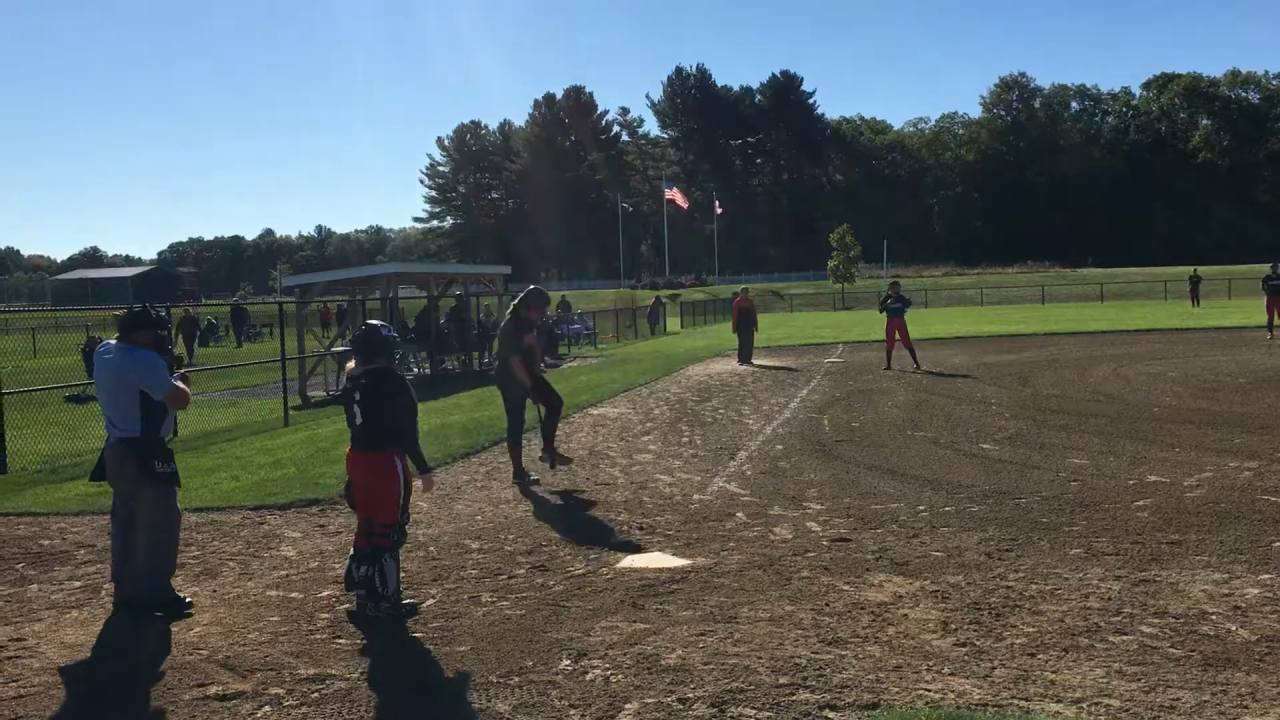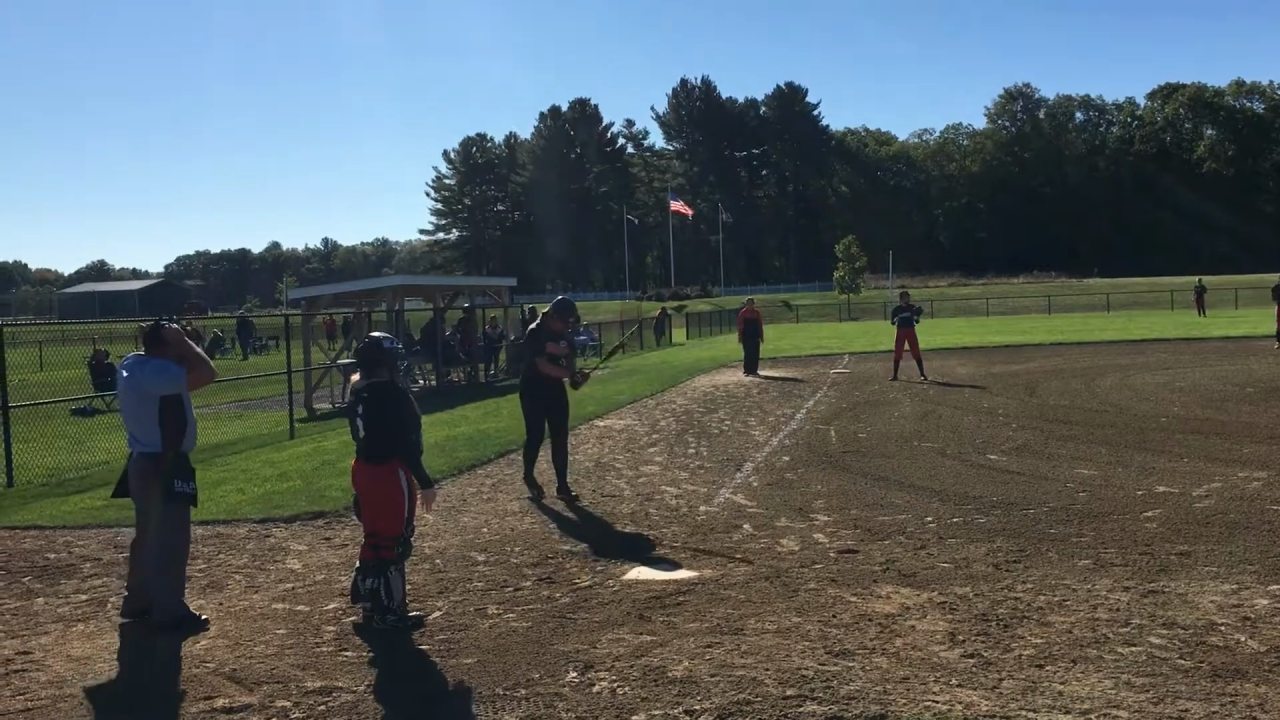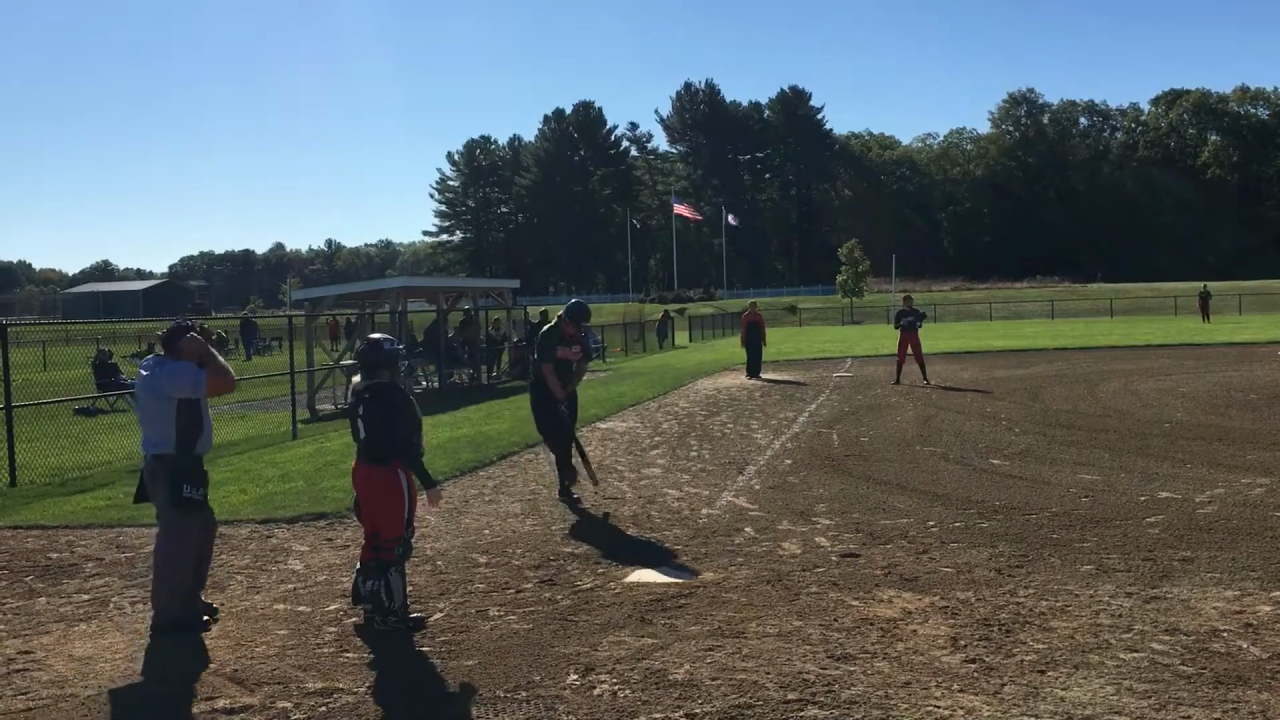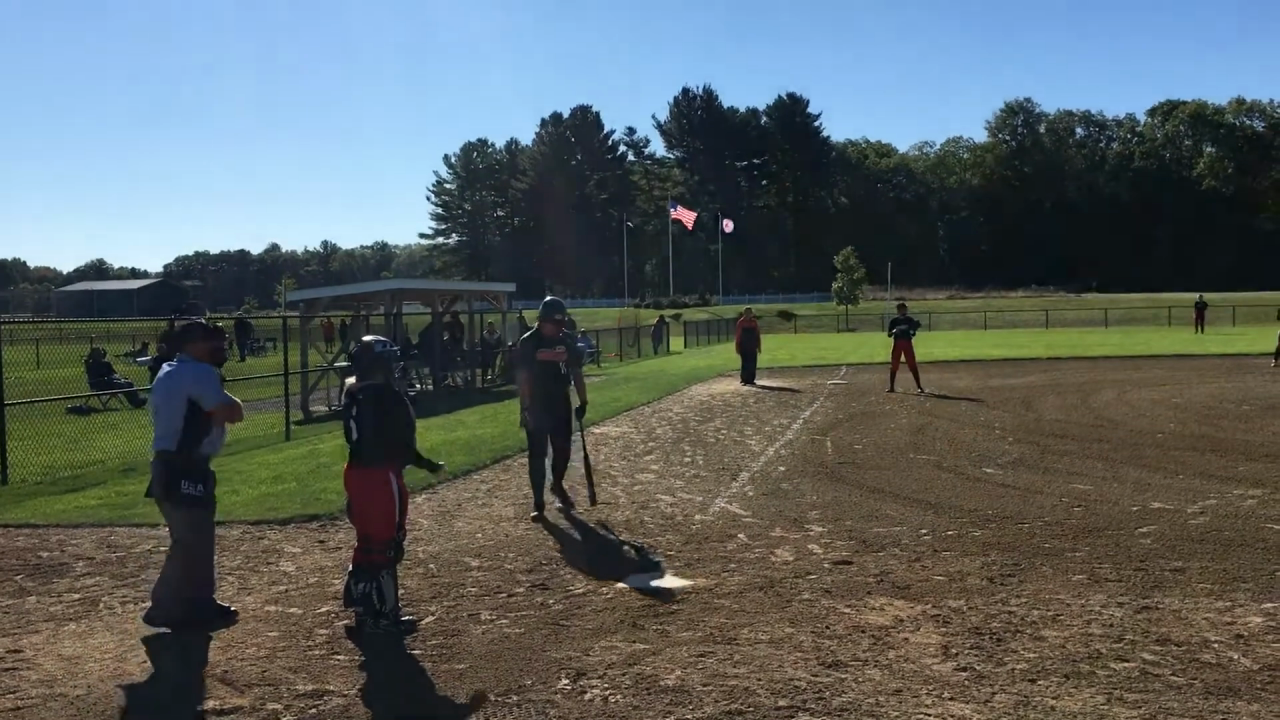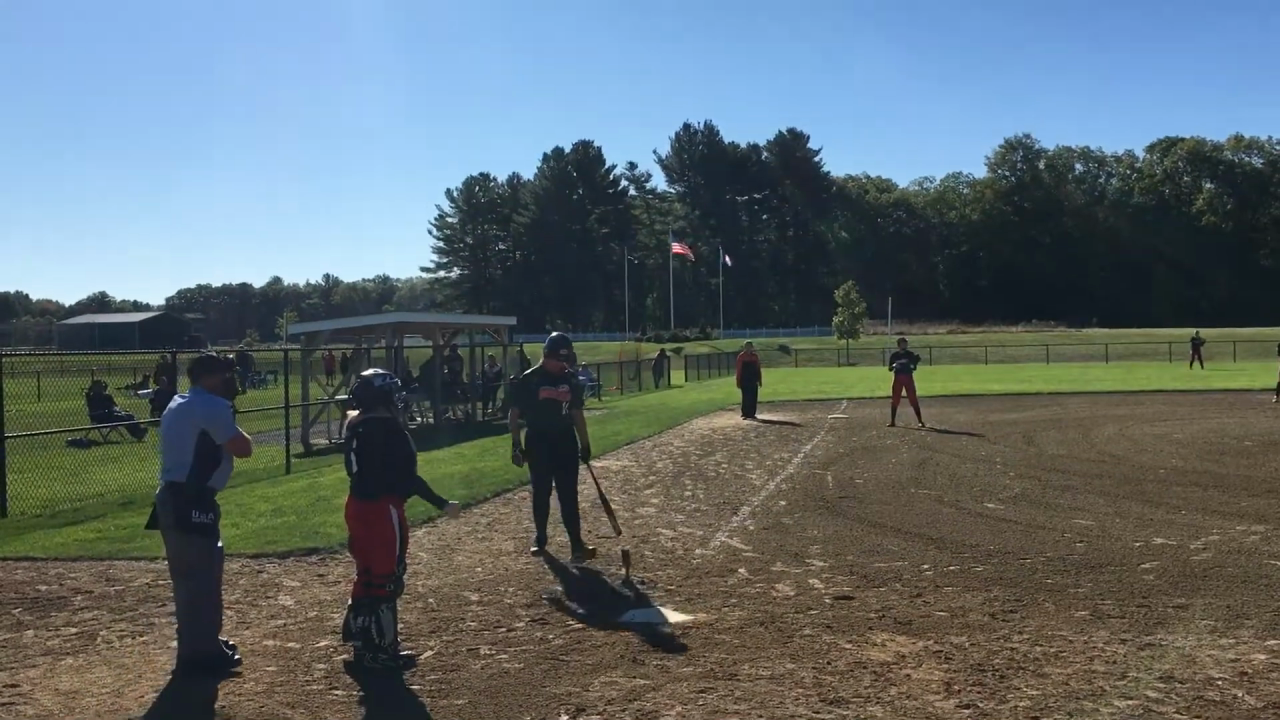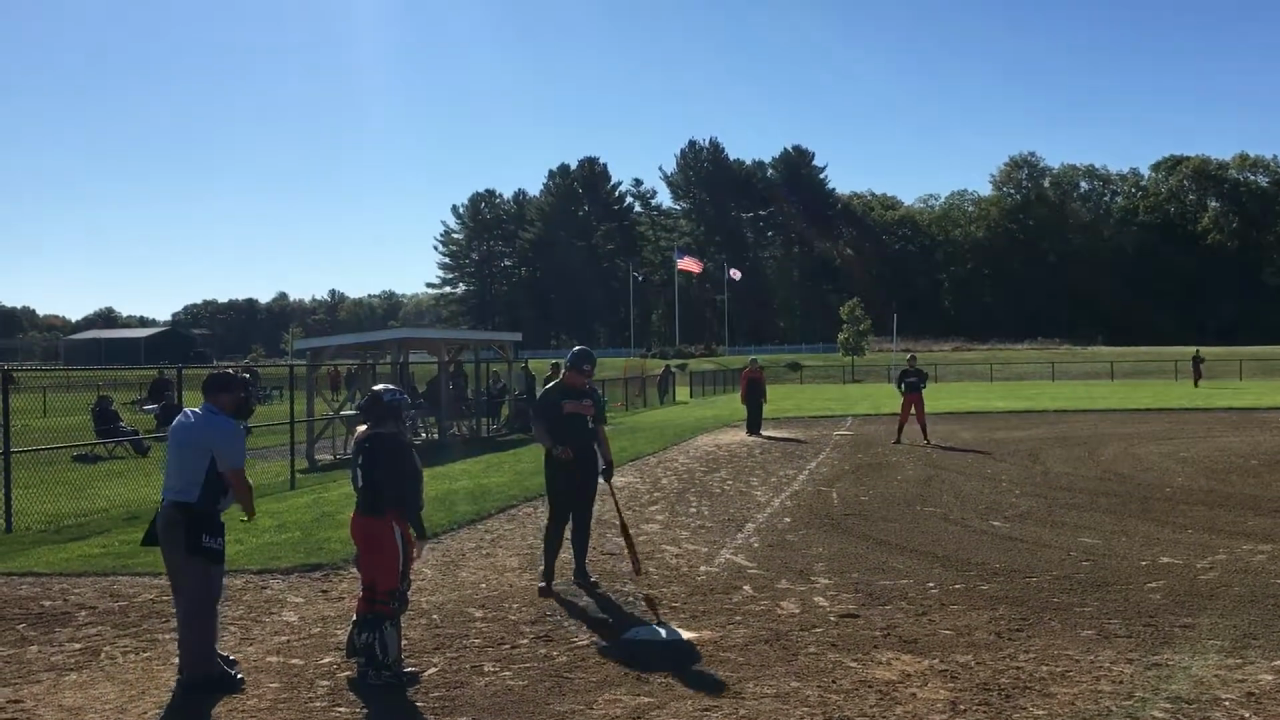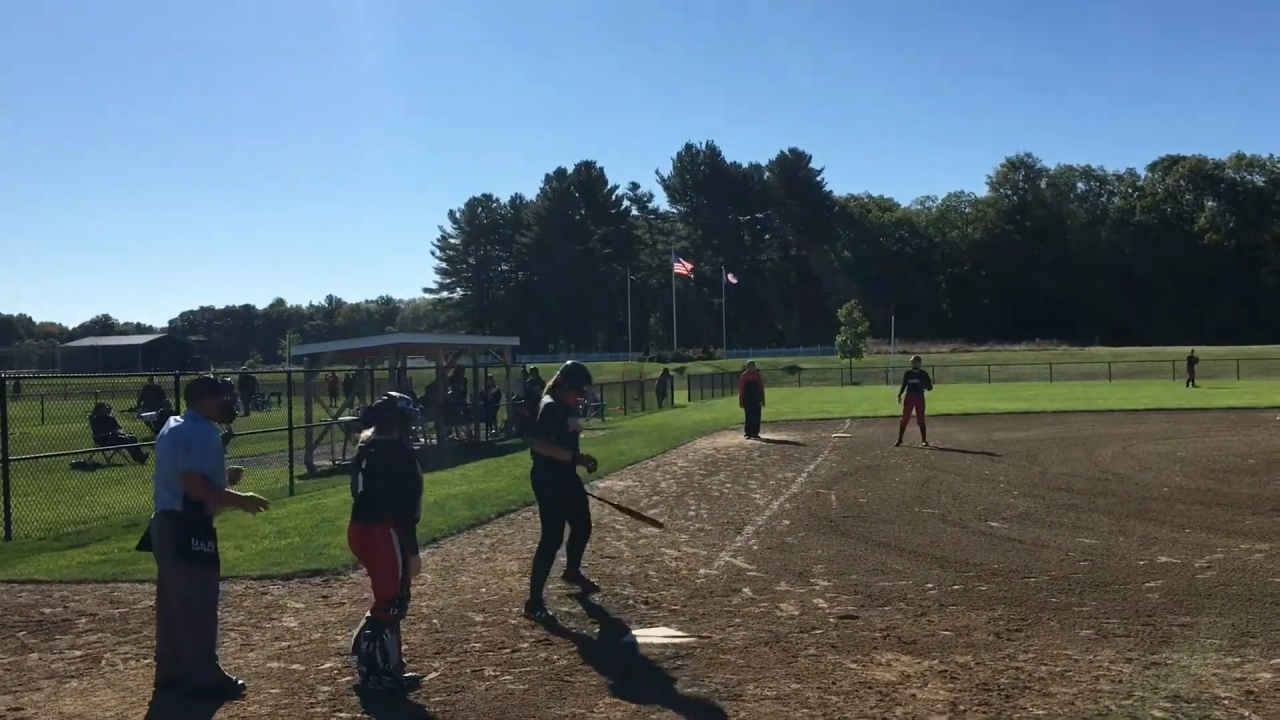
dt=0.5s
person 1, frame 1
left shoulder: (104, 353)
right shoulder: (143, 360)
right elbow: (179, 400)
left wrist: (142, 340)
right wrist: (179, 381)
left hip: (118, 450)
right hip: (144, 453)
left knee: (126, 522)
right knee: (161, 522)
left ankle: (128, 591)
right ankle: (157, 593)
person 1, frame 2
left shoulder: (132, 366)
right shoulder: (157, 372)
right elbow: (206, 374)
left wrist: (167, 342)
right wrist: (182, 341)
left hip: (144, 463)
right hip: (164, 467)
left knee: (149, 535)
right knee: (171, 539)
left ankle: (139, 600)
right ankle: (170, 611)
person 1, frame 3
left shoulder: (151, 368)
right shoulder: (178, 372)
right elbow: (226, 382)
right wrist: (206, 349)
left hip: (165, 465)
right hip: (176, 470)
left knee: (201, 529)
right knee: (177, 540)
left ankle: (187, 600)
right ankle: (170, 614)
person 1, frame 4
left shoulder: (170, 372)
right shoulder: (198, 373)
right elbow: (232, 413)
right wrist: (232, 402)
left hip: (174, 466)
right hip: (184, 470)
left knee: (198, 536)
right knee: (191, 540)
left ankle: (199, 603)
right ankle: (165, 607)
person 1, frame 5
left shoulder: (179, 405)
right shoulder: (211, 407)
right elbow: (243, 448)
right wrist: (234, 430)
left hip: (175, 498)
right hip: (191, 503)
left knee: (189, 574)
right knee: (202, 575)
left ankle: (199, 642)
right ankle: (199, 652)
person 1, frame 6
left shoulder: (184, 419)
right shoulder: (225, 428)
right elbow: (237, 482)
right wrist: (249, 507)
left hip: (172, 516)
right hip: (197, 522)
left knee: (191, 594)
right knee: (201, 596)
left ankle: (199, 659)
right ankle: (201, 672)
person 1, frame 7
left shoulder: (174, 426)
right shoulder: (201, 431)
right elbow: (196, 486)
right wrist: (241, 500)
left hip: (167, 523)
right hip: (188, 528)
left knee: (173, 601)
right knee: (199, 602)
left ankle: (172, 671)
right ankle: (203, 677)
person 2, frame 1
left shoulder: (352, 381)
right shoulder: (391, 381)
left elbow: (356, 423)
right elbow: (403, 431)
right wrist: (423, 468)
left hip: (359, 458)
right hip: (386, 460)
left knee: (368, 526)
right knee: (389, 529)
left ankle: (365, 593)
right ankle: (384, 599)
person 2, frame 2
left shoulder: (358, 393)
right shoulder: (393, 394)
left elbow: (361, 436)
right elbow: (405, 444)
right wrist: (424, 482)
left hip: (365, 470)
right hip: (390, 473)
left knee: (374, 538)
right knee: (394, 542)
left ankle: (371, 604)
right ankle: (390, 611)
person 2, frame 3
left shoulder: (359, 393)
right shoulder: (393, 395)
left elbow: (363, 436)
right elbow: (406, 445)
right wrist: (428, 483)
left hip: (365, 470)
right hip: (390, 474)
left knee: (375, 539)
right knee: (394, 543)
left ankle: (372, 604)
right ankle: (391, 612)
person 2, frame 4
left shoulder: (353, 393)
right shoulder: (388, 397)
right elbow: (401, 446)
right wrist: (434, 467)
left hip: (357, 471)
right hip: (381, 476)
left knee: (368, 541)
right knee: (386, 545)
left ankle: (364, 606)
right ankle: (382, 614)
person 2, frame 5
left shoulder: (356, 426)
right shoulder: (388, 428)
right elbow: (406, 475)
right wrist: (441, 504)
left hip: (359, 505)
right hip: (383, 509)
left knee: (367, 575)
right knee: (387, 578)
left ankle: (362, 641)
right ankle: (380, 649)
person 2, frame 6
left shoulder: (365, 441)
right shoulder: (394, 444)
right elbow: (404, 494)
right wrist: (420, 534)
left hip: (364, 520)
right hip: (387, 525)
left knee: (372, 592)
right knee: (390, 596)
left ankle: (367, 658)
right ankle: (383, 667)
person 2, frame 7
left shoulder: (367, 447)
right shoulder: (397, 452)
right elbow: (401, 505)
right wrist: (412, 550)
left hip: (361, 529)
right hip: (382, 532)
left knee: (388, 596)
right knee: (392, 602)
left ankle: (369, 659)
right ankle: (382, 673)
person 3, frame 1
left shoulder: (531, 322)
right shoulder: (511, 327)
right elbow: (514, 362)
left wrist: (537, 373)
right wrist: (530, 387)
left hip: (528, 374)
right hip: (510, 378)
left knee: (555, 403)
right knee: (516, 423)
left ankle: (549, 450)
right ankle: (518, 471)
person 3, frame 2
left shoulder: (564, 334)
right shoulder: (535, 333)
left elbow: (568, 360)
right elbow: (543, 366)
left wrist: (574, 377)
right wrist: (571, 375)
left hip: (555, 388)
right hip: (533, 389)
left knee: (560, 437)
right knee: (535, 435)
left ankle: (562, 486)
right ankle: (529, 477)
person 3, frame 3
left shoulder: (581, 338)
right shoulder: (548, 335)
left elbow: (581, 368)
right elbow: (547, 371)
left wrist: (568, 392)
right wrist: (560, 399)
left hip: (566, 392)
right hip: (543, 390)
left knee: (566, 438)
right knee: (548, 431)
left ankle: (565, 488)
right ankle: (567, 469)
person 3, frame 4
left shoulder: (567, 340)
right shoulder: (528, 342)
left elbow: (576, 372)
right elbow: (522, 378)
left wrist: (583, 402)
right wrist: (526, 409)
left hip: (561, 402)
right hip: (536, 405)
left knee: (563, 451)
right knee: (537, 454)
left ankle: (558, 486)
right ankle: (538, 503)
person 3, frame 5
left shoulder: (571, 380)
right shoulder: (529, 379)
left elbow: (577, 414)
right elbow: (514, 415)
left wrist: (585, 444)
right wrist: (516, 445)
left hip: (566, 444)
right hip: (537, 444)
left knee: (569, 495)
right knee: (541, 494)
left ankle: (577, 547)
right ankle: (541, 537)
person 3, frame 6
left shoulder: (592, 394)
right shoulder: (551, 393)
left elbow: (599, 430)
right elbow: (538, 430)
left wrist: (607, 460)
right wrist: (554, 447)
left hip: (587, 462)
right hip: (559, 463)
left knee: (583, 518)
right knee: (558, 518)
left ankle: (580, 569)
right ankle: (547, 573)
person 3, frame 7
left shoulder: (567, 408)
right shoulder: (550, 408)
right elbow: (539, 444)
left wrist: (578, 461)
right wrist: (576, 457)
left hip: (566, 475)
right hip: (548, 477)
left knee: (582, 525)
right knee: (552, 538)
left ankle: (572, 571)
right ankle: (534, 602)
